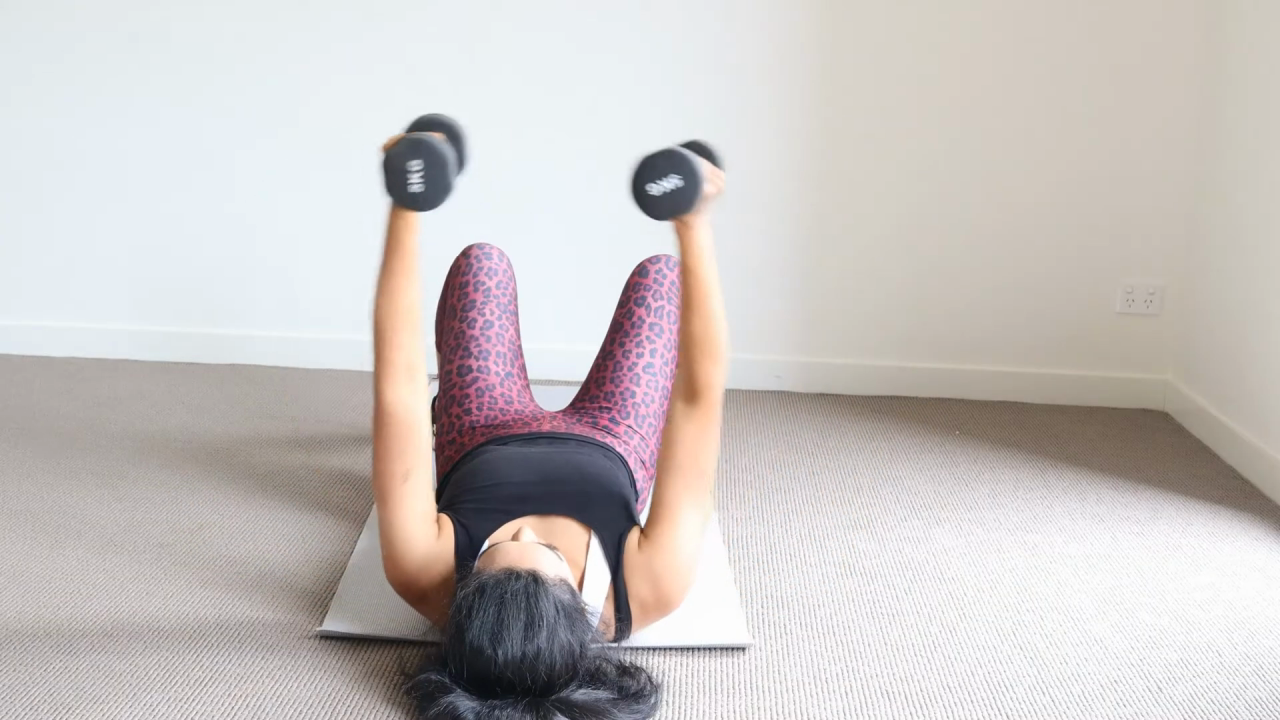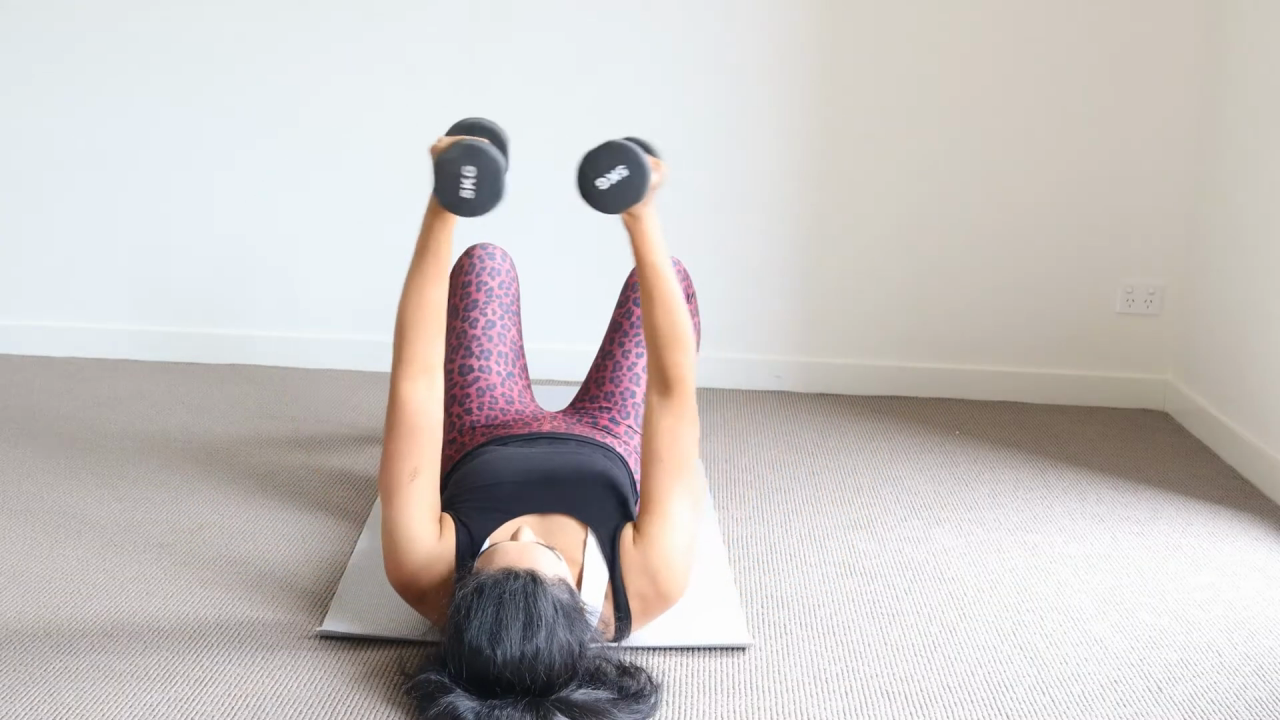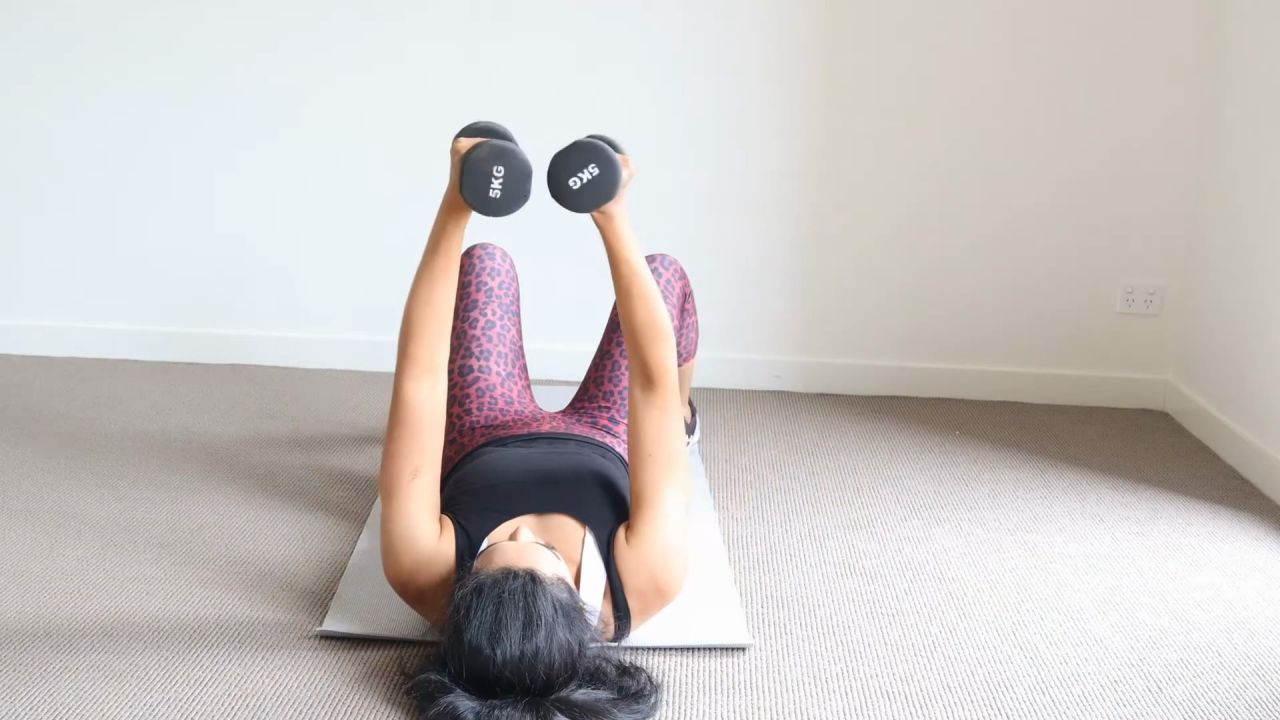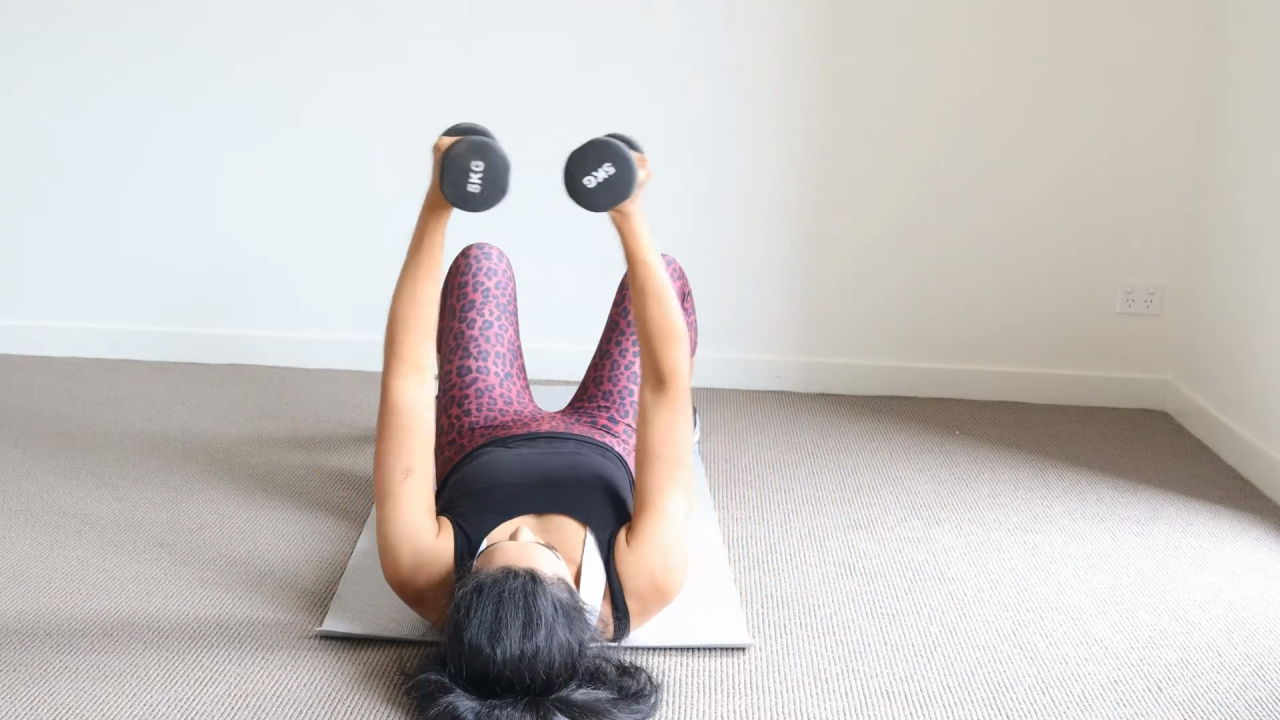
dt=0.2s
person 1, frame 1
left shoulder: (428, 575)
right shoulder: (645, 589)
left elbow: (396, 390)
right elbow: (704, 396)
left wrist: (405, 213)
right wrist: (693, 226)
left hip: (483, 448)
right hip: (606, 454)
left knee: (482, 262)
right knee: (662, 273)
right ankle: (664, 425)
person 1, frame 2
left shoulder: (428, 575)
right shoulder: (644, 585)
left elbow: (414, 384)
right elbow: (673, 389)
left wrist: (441, 208)
right wrist: (642, 219)
left hip: (483, 447)
right hip: (604, 451)
left knee: (485, 261)
right knee: (662, 274)
person 1, frame 3
left shoulder: (428, 576)
right shoulder: (641, 582)
left elbow: (418, 382)
right elbow: (653, 383)
left wrist: (453, 209)
right wrist: (612, 217)
left hip: (483, 446)
right hip: (601, 450)
left knee: (485, 262)
right knee: (662, 272)
right ankle: (682, 423)
person 1, frame 4
left shoulder: (427, 575)
right shoulder: (641, 582)
left elbow: (405, 383)
right elbow: (664, 385)
left wrist: (436, 209)
right wrist: (628, 217)
left hip: (482, 447)
right hip: (603, 450)
left knee: (481, 262)
right knee: (664, 273)
right ankle: (686, 426)
